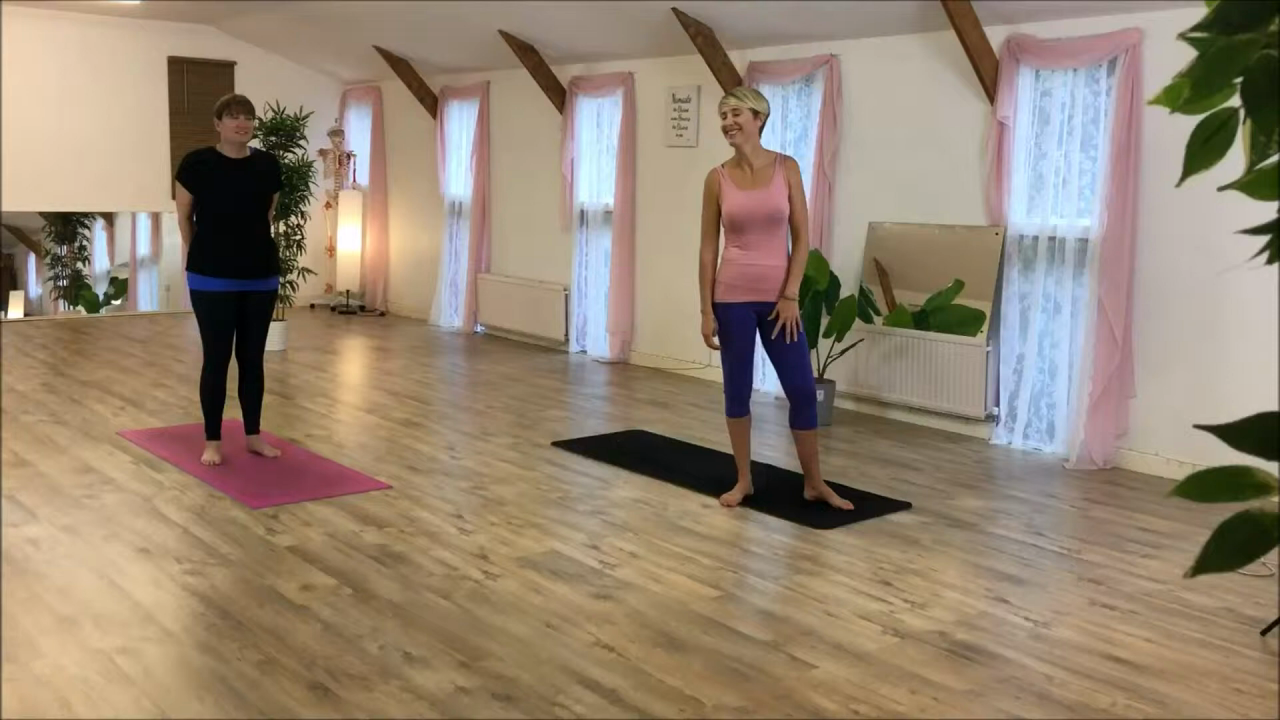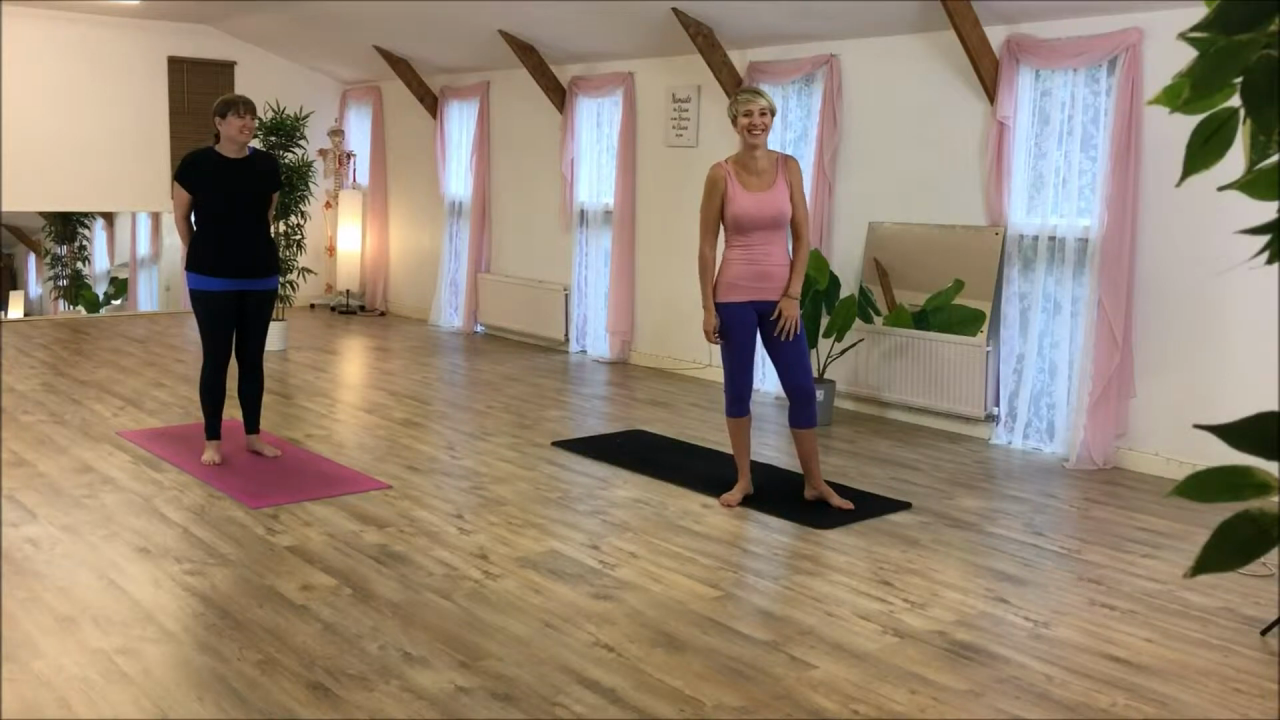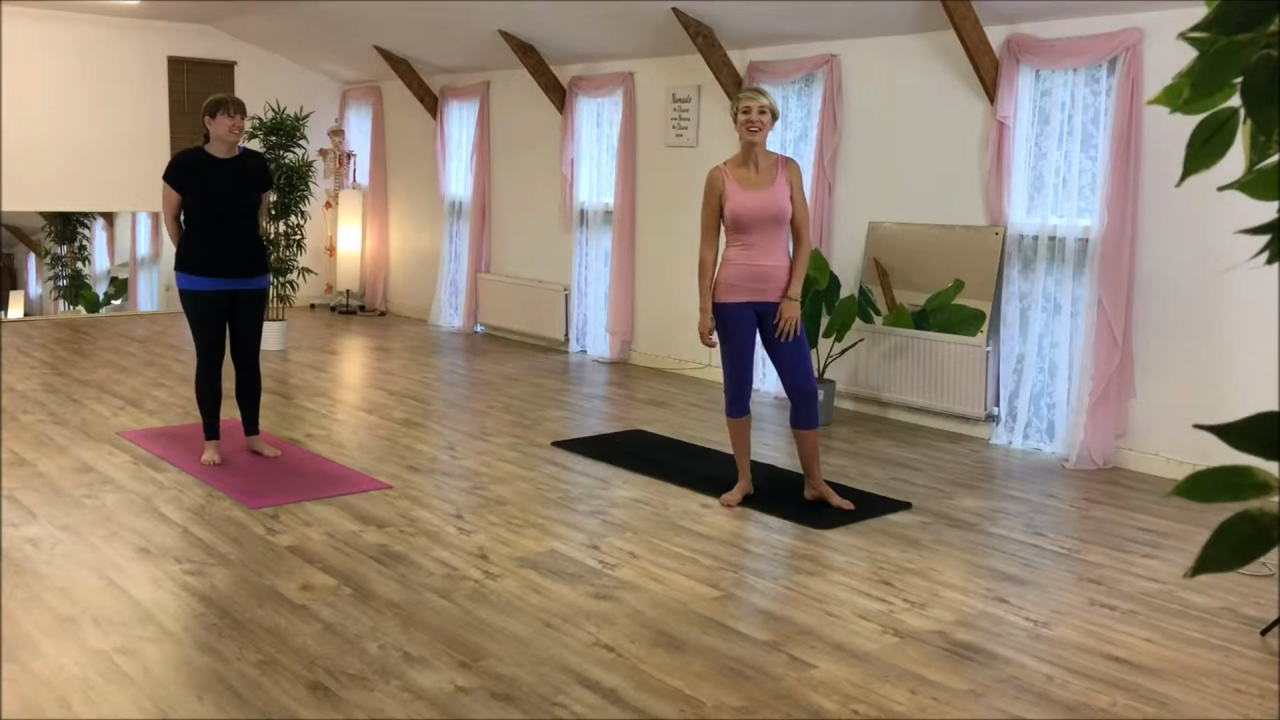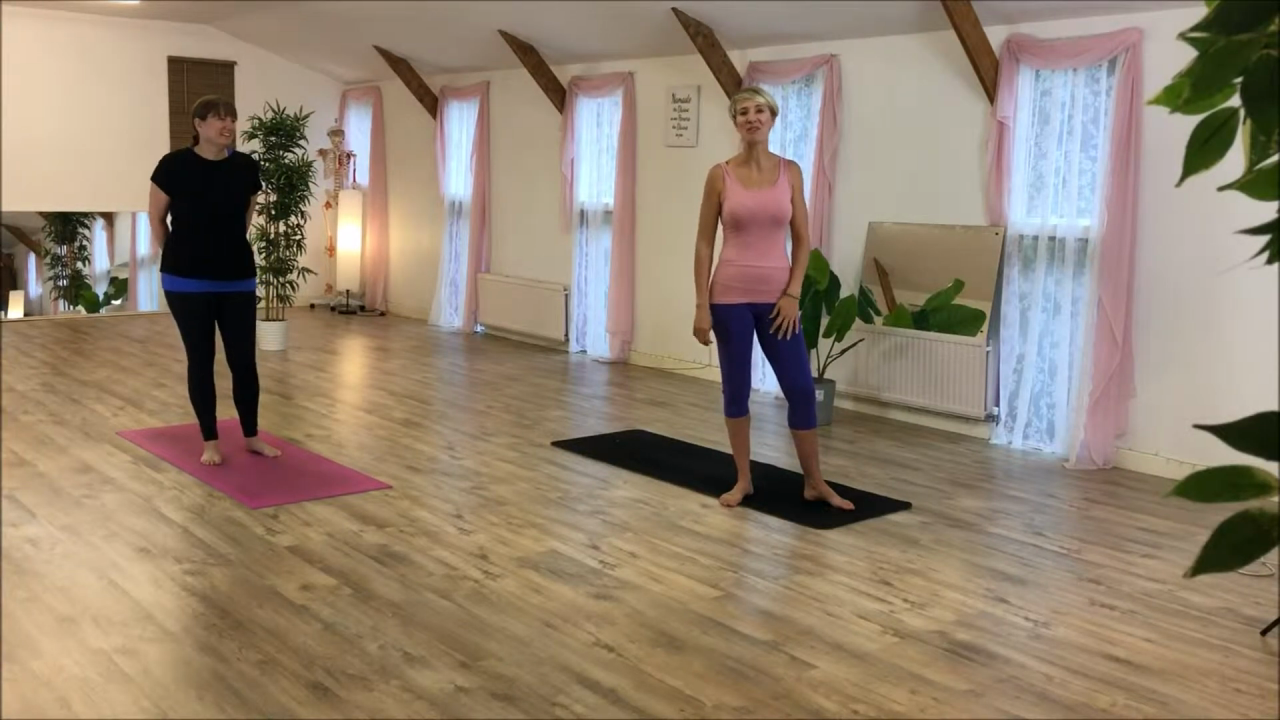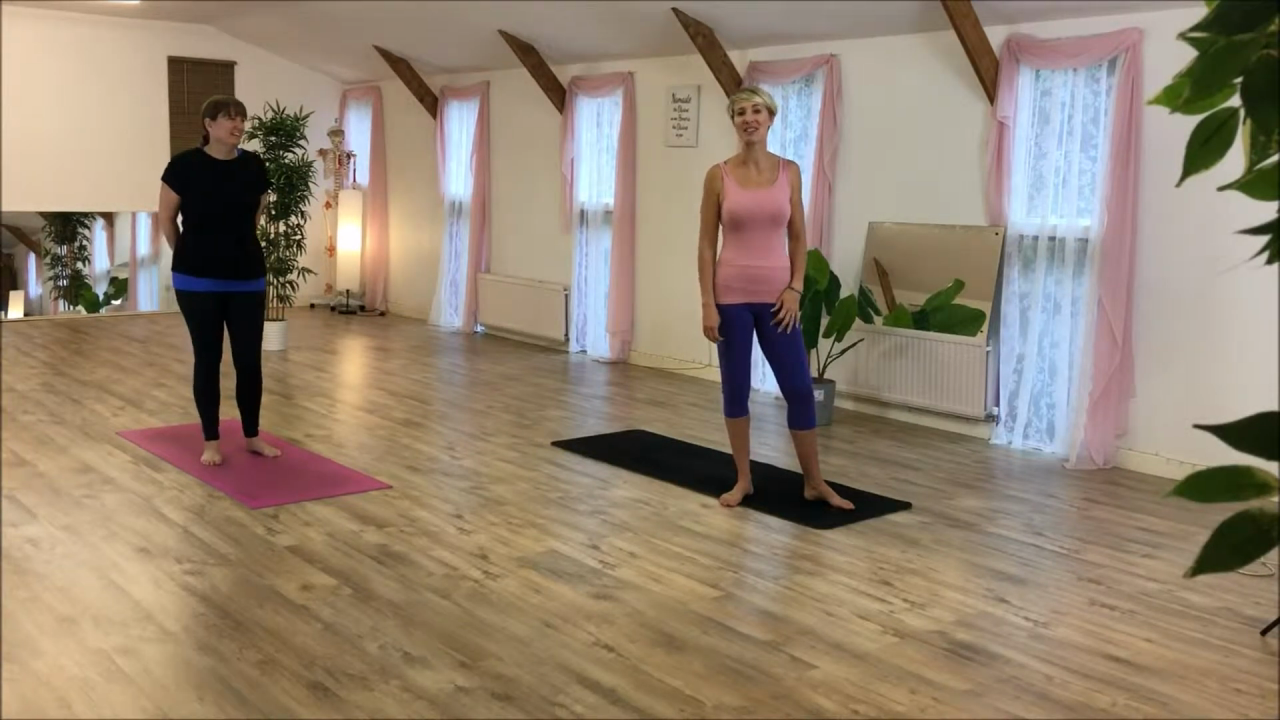
dt=0.7s
person 1, frame 1
left shoulder: (786, 167)
right shoulder: (717, 178)
left elbow: (801, 238)
right elbow: (708, 248)
left wrist: (790, 296)
right wrist: (706, 310)
left hip: (778, 296)
right hip: (733, 297)
left knee: (802, 390)
right knee: (737, 390)
left ankle: (815, 483)
right ankle: (743, 480)
person 1, frame 2
left shoulder: (789, 167)
right shoulder: (720, 174)
left elbow: (802, 238)
right elbow: (706, 246)
left wrist: (793, 294)
right wrist: (708, 306)
left hip: (779, 295)
right hip: (735, 295)
left knee: (802, 389)
right knee: (738, 389)
left ankle: (815, 483)
right ankle: (743, 479)
person 1, frame 3
left shoulder: (788, 170)
right shoulder: (719, 177)
left elbow: (802, 240)
right elbow: (708, 246)
left wrist: (793, 296)
right wrist: (705, 307)
left hip: (779, 296)
right hip: (734, 296)
left knee: (804, 390)
right knee: (738, 389)
left ankle: (815, 482)
right ankle: (743, 479)
person 1, frame 4
left shoulder: (790, 172)
right shoulder: (720, 175)
left elbow: (802, 241)
right elbow: (704, 244)
left wrist: (793, 292)
right wrist: (701, 305)
left hip: (776, 296)
right hip: (731, 295)
left knee: (801, 390)
right knee: (736, 390)
left ankle: (815, 483)
right ankle: (743, 479)
person 1, frame 5
left shoulder: (789, 171)
right shoulder: (719, 175)
left elbow: (798, 239)
right elbow: (706, 245)
left wrist: (794, 288)
right wrist: (708, 304)
left hip: (775, 295)
right hip: (731, 295)
left knee: (799, 389)
right knee: (736, 389)
left ankle: (814, 482)
right ankle: (742, 479)
person 2, frame 1
left shoulder: (268, 165)
right shoulder: (196, 164)
right elbow: (184, 217)
right wrist: (203, 255)
left hip: (261, 277)
right hip: (212, 280)
left knee: (252, 358)
right knee: (216, 358)
left ankle: (253, 436)
right ankle: (212, 441)
person 2, frame 2
left shoulder: (267, 165)
right shoulder: (196, 164)
right elbow: (181, 217)
right wrist: (203, 255)
left hip: (260, 277)
right hip: (212, 280)
left knee: (252, 357)
right knee: (216, 358)
left ankle: (253, 436)
right ankle: (212, 441)
person 2, frame 3
left shoulder: (257, 165)
right shoulder: (185, 164)
right elbow: (171, 218)
right wrist: (193, 255)
left hip: (251, 277)
right hip: (201, 281)
left knee: (248, 358)
right knee: (210, 358)
left ankle: (253, 436)
right ankle: (211, 441)
person 2, frame 4
left shoulder: (245, 167)
right shoulder: (174, 165)
right elbow: (156, 220)
right wrist: (179, 258)
left hip: (238, 279)
right hip: (188, 282)
left knee: (244, 359)
right knee: (200, 359)
left ankle: (252, 436)
right ankle: (210, 441)
person 2, frame 5
left shoulder: (254, 166)
right shoulder: (185, 165)
right elbow: (166, 218)
right wrist: (189, 256)
left hip: (248, 279)
right hip: (198, 282)
left knee: (249, 360)
right knee: (207, 359)
left ankle: (252, 436)
right ankle: (211, 441)
